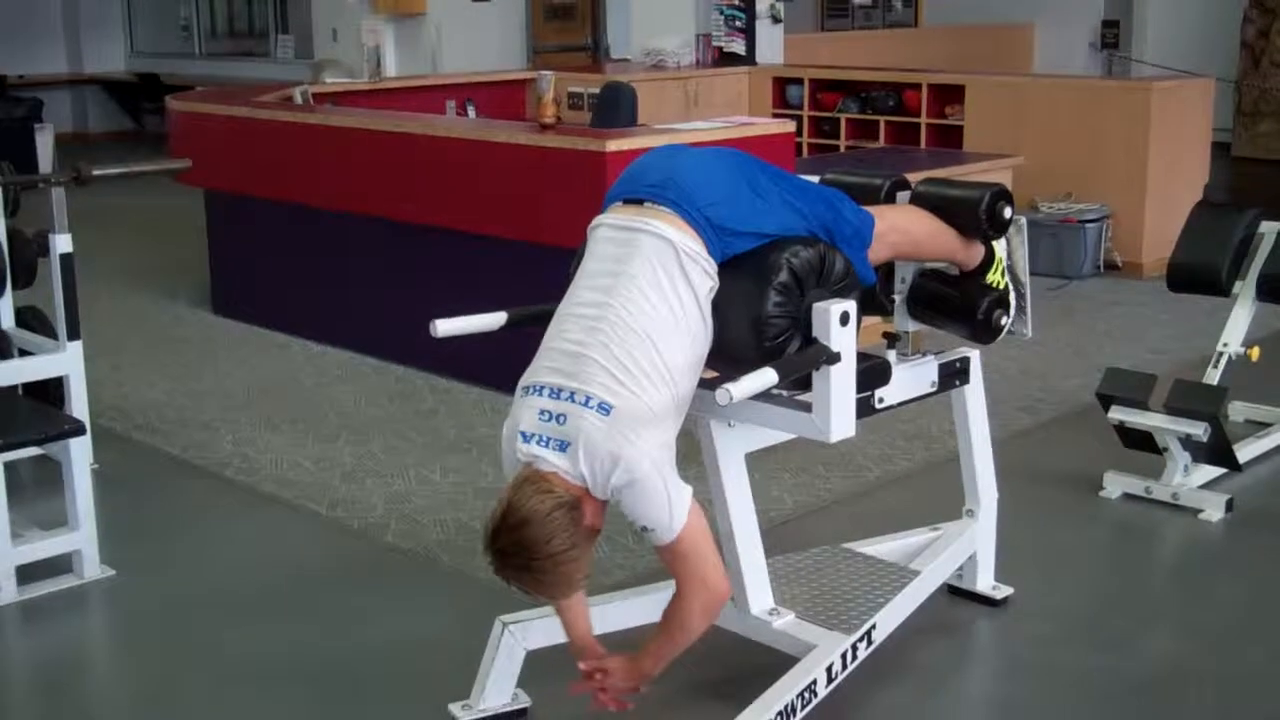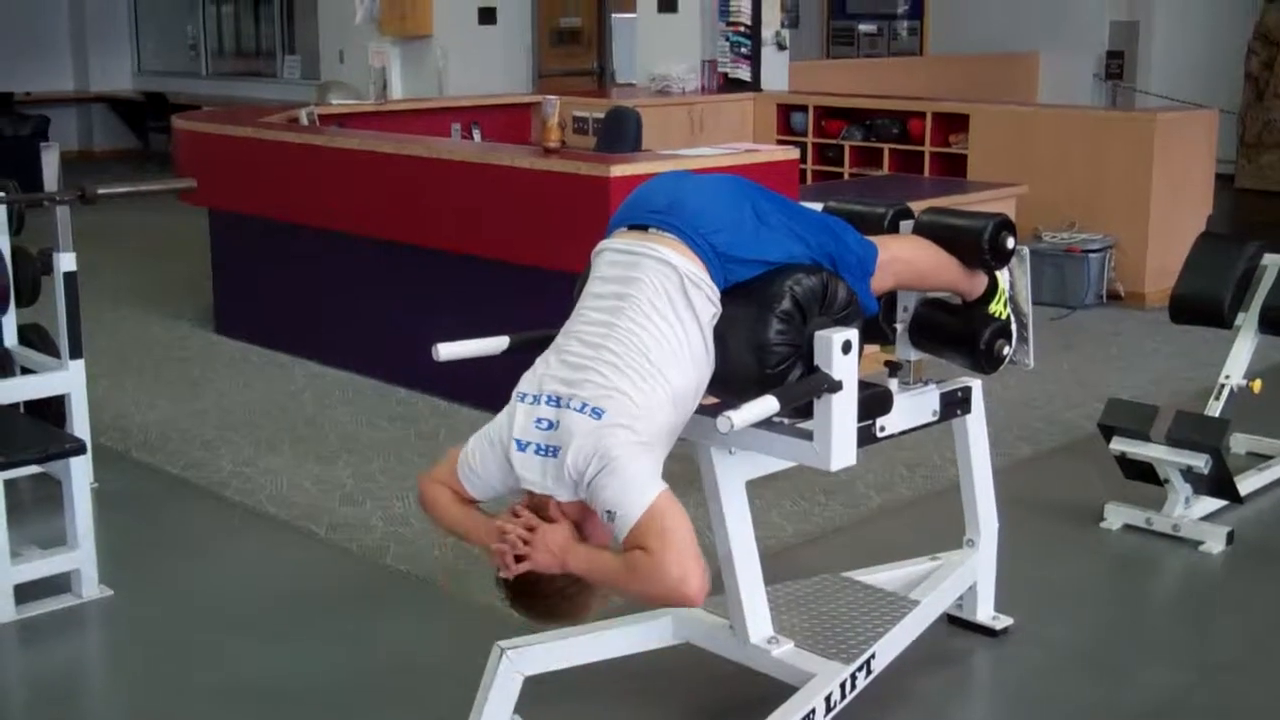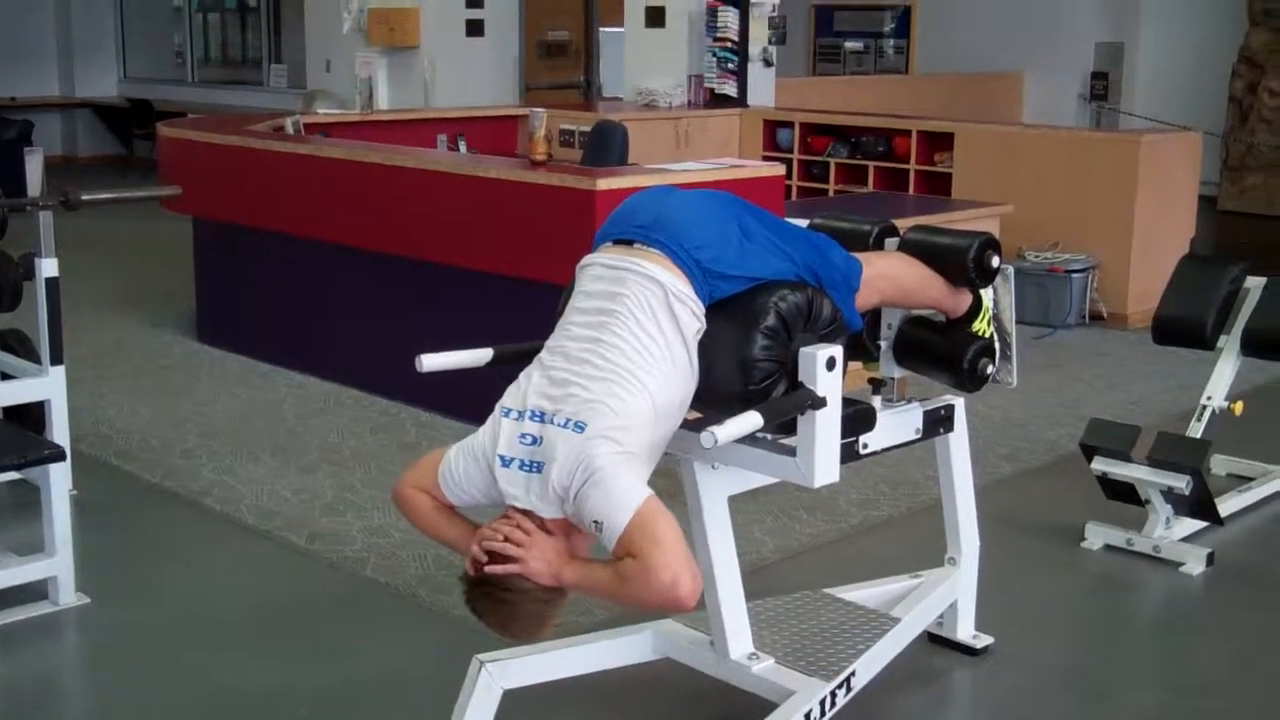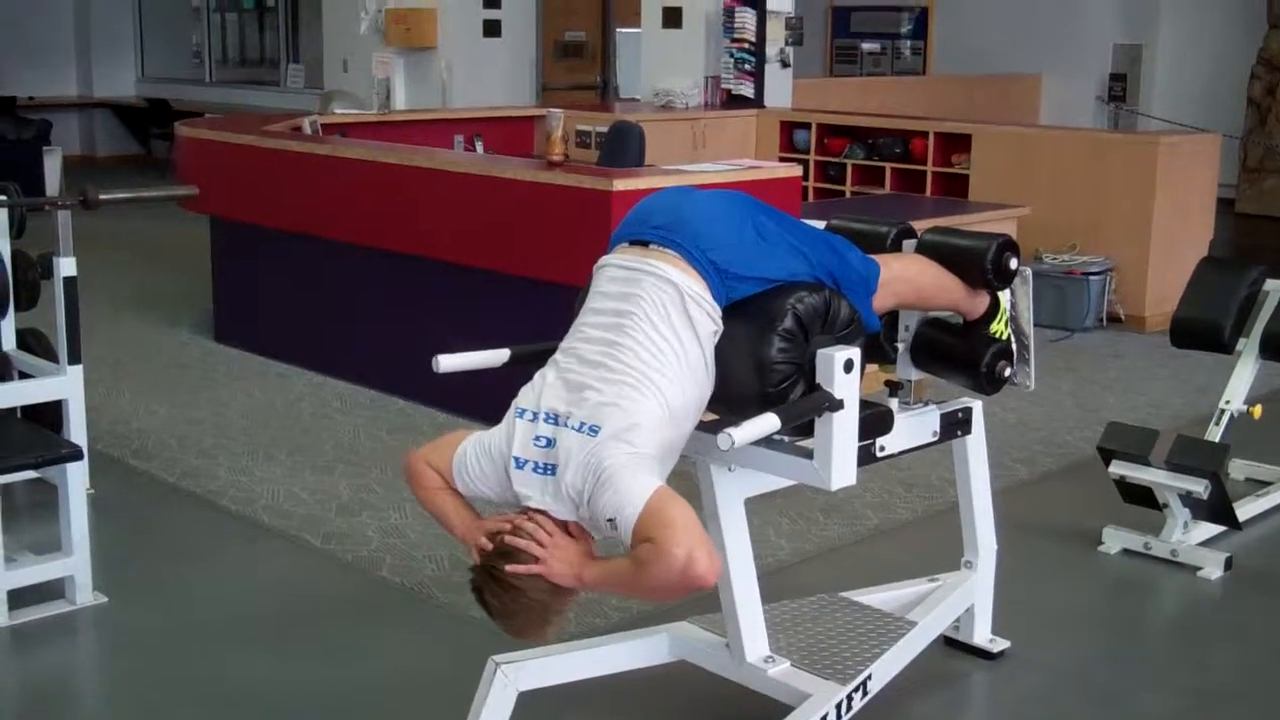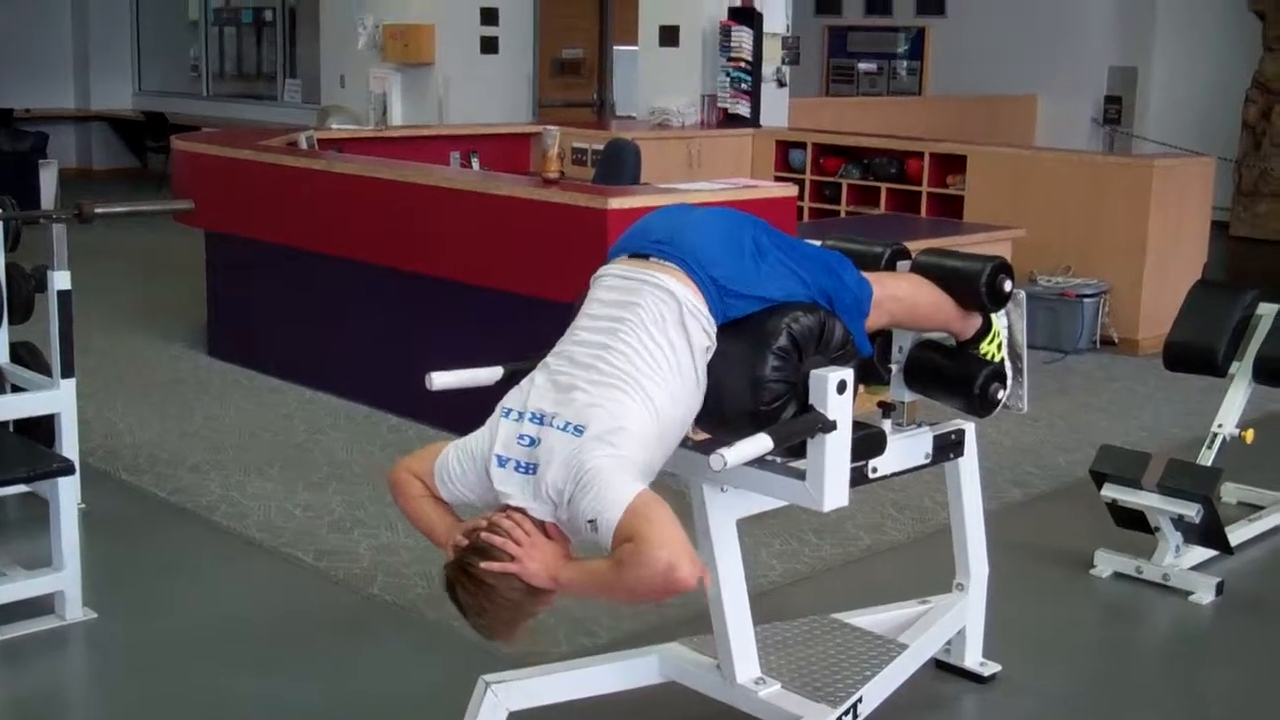
dt=0.5s
person 1, frame 1
left shoulder: (624, 456)
right shoulder: (522, 430)
left elbow: (706, 590)
right elbow: (565, 540)
left wrist: (637, 672)
right wrist: (586, 648)
left hip: (702, 200)
right hip: (634, 197)
left knee: (871, 237)
left ankle: (979, 258)
person 1, frame 2
left shoulder: (608, 461)
right shoulder: (512, 439)
left elbow: (684, 582)
right elbow: (434, 489)
left wrist: (571, 557)
right wrist: (493, 537)
left hip: (708, 231)
right hip: (642, 216)
left knee: (871, 270)
left ankle: (981, 288)
person 1, frame 3
left shoulder: (592, 472)
right shoulder: (495, 451)
left elbow: (676, 584)
right elbow: (410, 489)
left wrist: (568, 571)
right wrist: (472, 543)
left hip: (693, 243)
right hip: (629, 232)
left knee: (856, 287)
left ankle: (965, 306)
person 1, frame 4
left shoulder: (605, 475)
right shoulder: (508, 453)
left elbow: (693, 566)
right elbow: (420, 466)
left wrist: (587, 572)
right wrist: (474, 535)
left hip: (710, 247)
right hip: (646, 229)
left knee: (873, 288)
left ankle: (983, 306)
person 1, frame 5
left shoulder: (586, 476)
right shoulder: (491, 454)
left elbow: (674, 567)
right elbow: (406, 474)
left wrist: (563, 574)
right wrist: (453, 539)
left hip: (706, 265)
right hip: (642, 247)
left knee: (866, 304)
left ankle: (974, 328)
